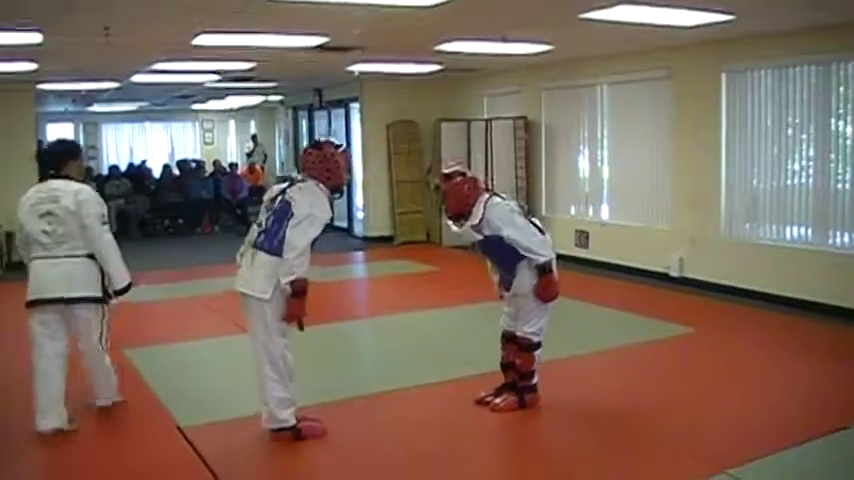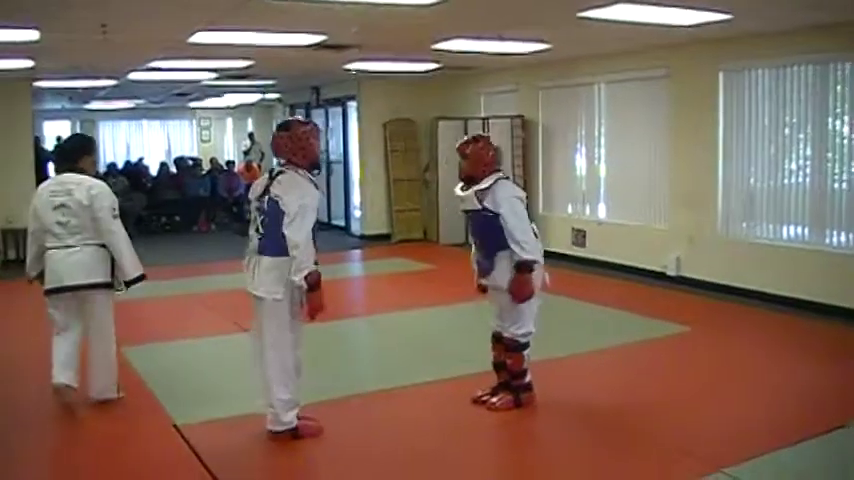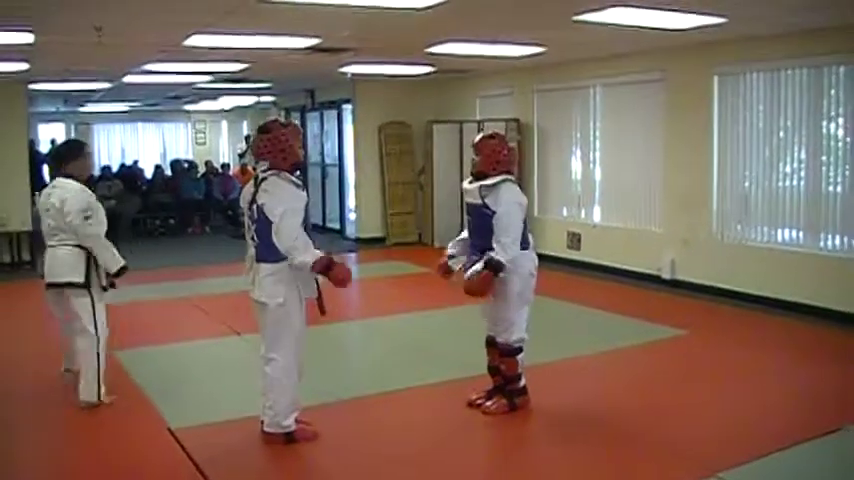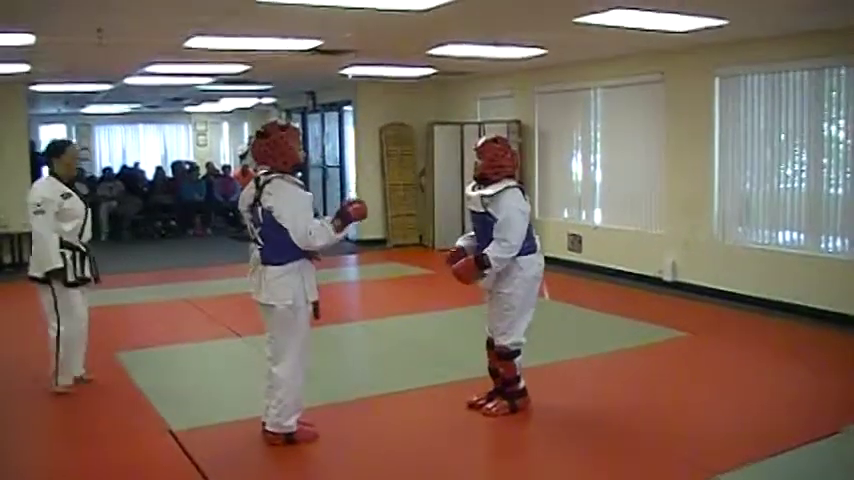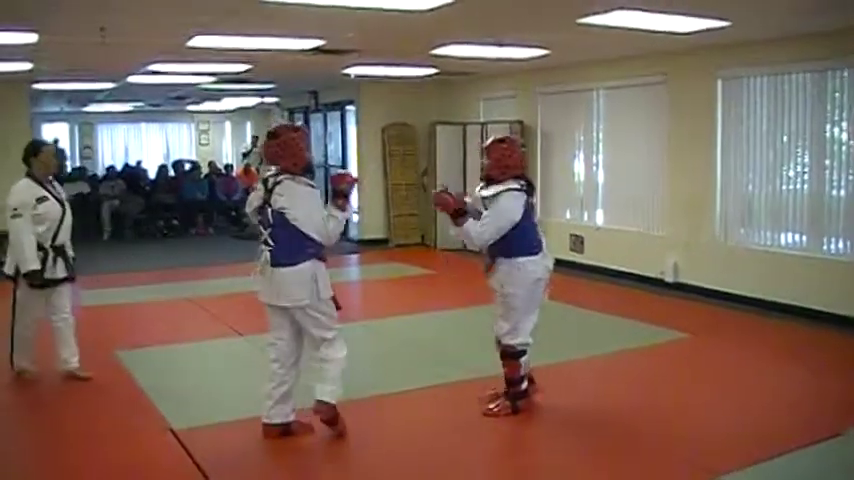
dt=0.3s
person 1, frame 1
left shoulder: (290, 189)
right shoulder: (317, 200)
right elbow: (296, 248)
right wrist: (298, 294)
left hip: (256, 271)
right hip: (269, 277)
left knee: (272, 349)
right knee: (274, 350)
left ankle: (282, 415)
right ankle: (283, 422)
person 1, frame 2
left shoulder: (269, 180)
right shoulder: (302, 186)
left elbow: (261, 229)
right elbow: (298, 240)
left wrist: (283, 274)
right wrist: (313, 285)
left hip: (263, 270)
right hip: (281, 276)
left knee: (276, 348)
right knee: (281, 350)
left ankle: (281, 413)
right ankle: (283, 423)
person 1, frame 3
left shoulder: (257, 184)
right shoulder: (284, 189)
right elbow: (291, 241)
right wrist: (328, 266)
left hip: (266, 274)
right hip: (283, 279)
left knee: (276, 351)
right knee: (284, 353)
left ankle: (275, 416)
right ankle: (279, 425)
person 1, frame 4
left shoulder: (256, 186)
right shoulder: (288, 191)
right elbow: (309, 237)
right wrist: (344, 217)
left hip: (268, 276)
right hip: (288, 279)
left knee: (279, 351)
right knee: (292, 354)
left ankle: (276, 418)
right ankle: (280, 425)
person 1, frame 5
left shoulder: (264, 188)
right shoulder: (299, 191)
right elbow: (327, 233)
right wrist: (341, 197)
left hip: (275, 277)
right hip: (302, 278)
left knee: (283, 350)
right knee: (330, 342)
left ankle: (277, 418)
right ankle: (326, 402)
person 2, frame 1
left shoulder: (495, 212)
right shoulder: (470, 217)
left elbow: (532, 241)
left wrist: (547, 275)
right wrist: (502, 280)
left hip: (531, 274)
right hip: (513, 276)
left knee: (527, 332)
right knee: (509, 330)
left ankle: (526, 391)
right ankle: (510, 384)
person 2, frame 2
left shoulder: (503, 190)
right shoulder: (472, 193)
left elbow: (522, 236)
left wrist: (524, 273)
right wrist: (481, 271)
left hip: (516, 269)
right hip: (497, 269)
left knee: (515, 329)
right knee: (500, 328)
left ankle: (522, 389)
right ankle: (504, 382)
person 2, frame 3
left shoulder: (506, 192)
right shoulder: (479, 189)
left elbow: (508, 242)
right elbow: (473, 233)
left wrist: (489, 273)
right wrist: (452, 255)
left hip: (508, 271)
right hip: (486, 269)
left knee: (508, 332)
right knee: (494, 331)
left ankle: (516, 392)
right ankle: (499, 386)
person 2, frame 4
left shoulder: (510, 198)
right shoulder: (484, 192)
left elbow: (507, 245)
left wrist: (473, 263)
right wrist: (463, 250)
left hip: (517, 273)
right hip: (500, 274)
left knee: (507, 335)
right knee: (495, 333)
left ankle: (516, 394)
right ankle: (500, 388)
person 2, frame 5
left shoulder: (509, 199)
right shoulder: (501, 191)
left elbow: (480, 236)
right elbow: (487, 223)
left wrist: (456, 213)
right wrist: (462, 207)
left hip: (521, 271)
right hip: (512, 268)
left knee: (512, 333)
right knee: (507, 329)
left ankle: (518, 395)
right ankle: (523, 381)
person 3, frame 1
left shoulder: (28, 198)
right shoulder: (83, 195)
left elbow: (23, 245)
right elbow: (102, 241)
right wrist: (119, 280)
left hip: (43, 280)
right hip: (80, 278)
left knee: (48, 351)
right knee: (93, 344)
left ankle: (49, 420)
right ankle: (105, 396)
person 3, frame 2
left shoulder: (43, 190)
right shoulder: (97, 189)
left elbow: (35, 234)
right elbow: (114, 233)
left wrist: (35, 268)
right wrist: (131, 271)
left hip: (58, 267)
right hip: (92, 266)
left knee: (65, 329)
right knee: (101, 330)
left ankle: (63, 381)
right ankle: (102, 390)
person 3, frame 3
left shoulder: (50, 191)
right shoulder: (78, 192)
right elbow: (91, 234)
right wrist: (115, 265)
left hip: (57, 265)
right hip: (78, 266)
left knee: (74, 323)
right knee: (91, 329)
left ankle: (73, 365)
right ankle: (92, 394)
person 3, frame 4
left shoulder: (70, 189)
right shoulder: (44, 189)
right elbow: (43, 232)
left wrist: (84, 261)
right wrist: (54, 266)
left hip: (75, 262)
right hip: (57, 264)
left knee: (79, 320)
right knee: (62, 322)
left ankle: (74, 369)
right ankle: (59, 379)
person 3, frame 5
left shoulder: (54, 188)
right shoulder: (22, 192)
right elbow: (21, 233)
left wrist: (67, 256)
right wrist: (31, 267)
left hip: (56, 262)
right hip: (33, 264)
left knee: (63, 315)
right knee: (25, 318)
left ankle: (71, 365)
right ankle: (21, 364)
